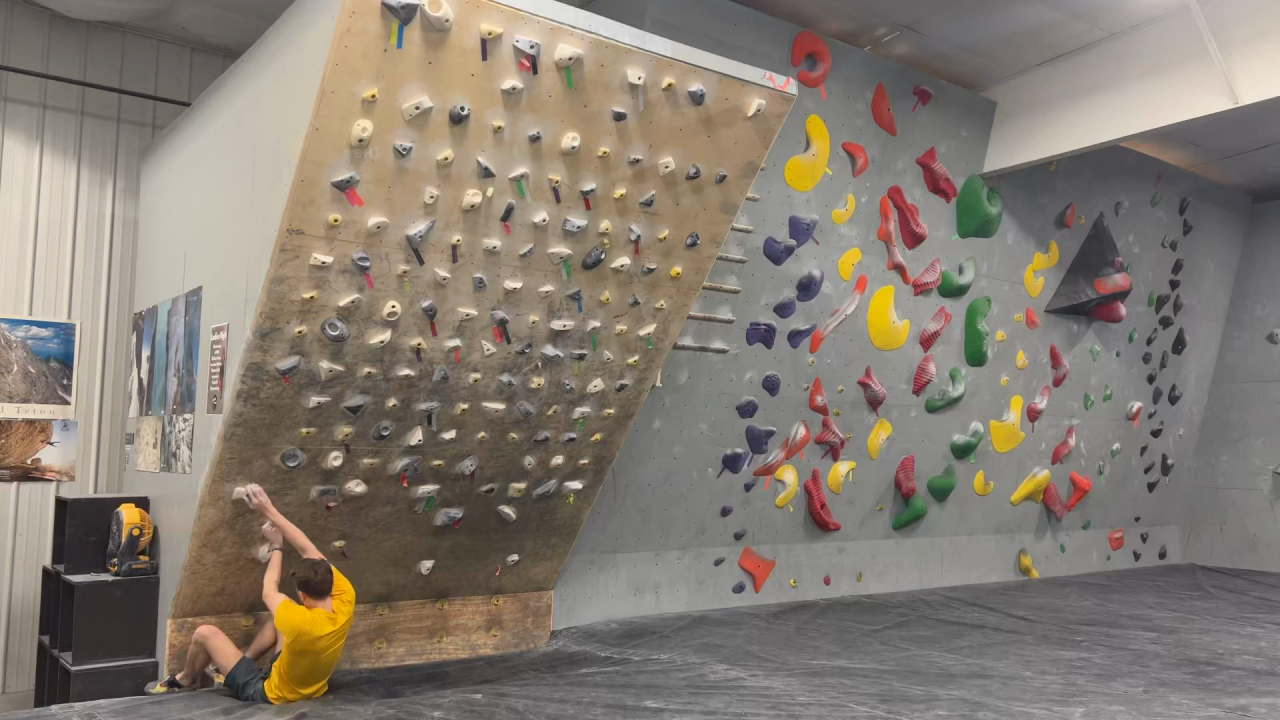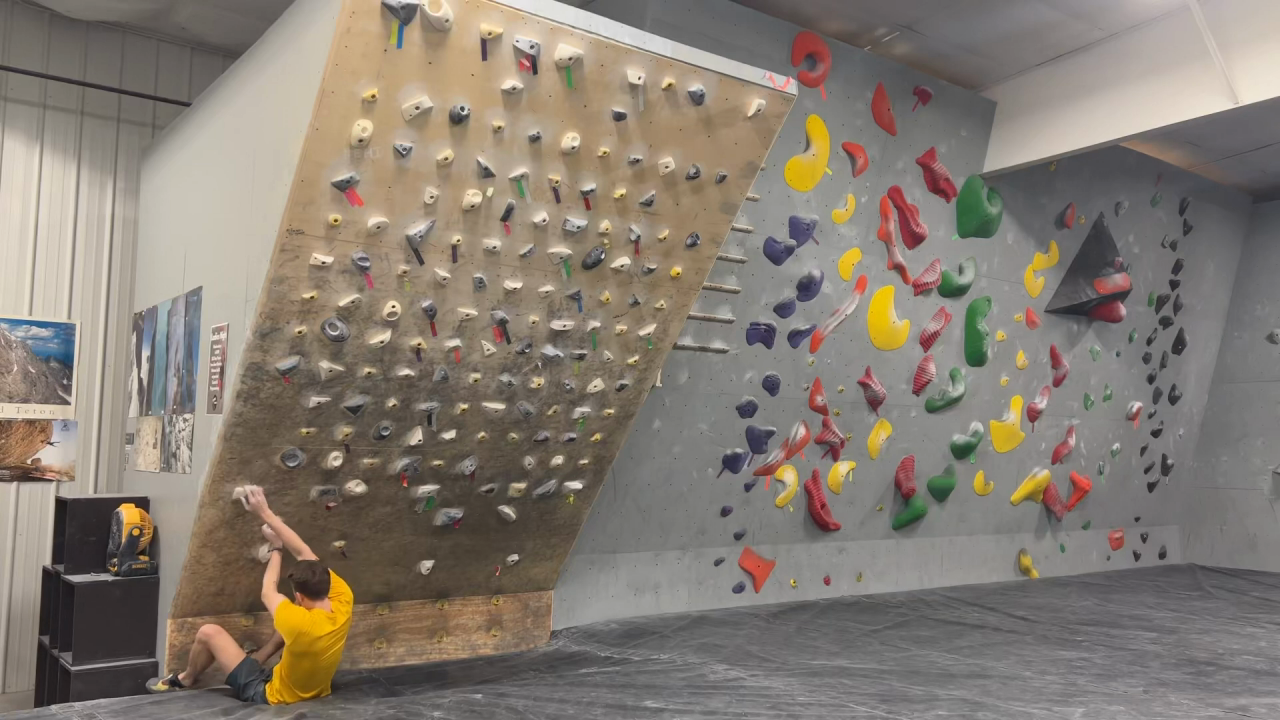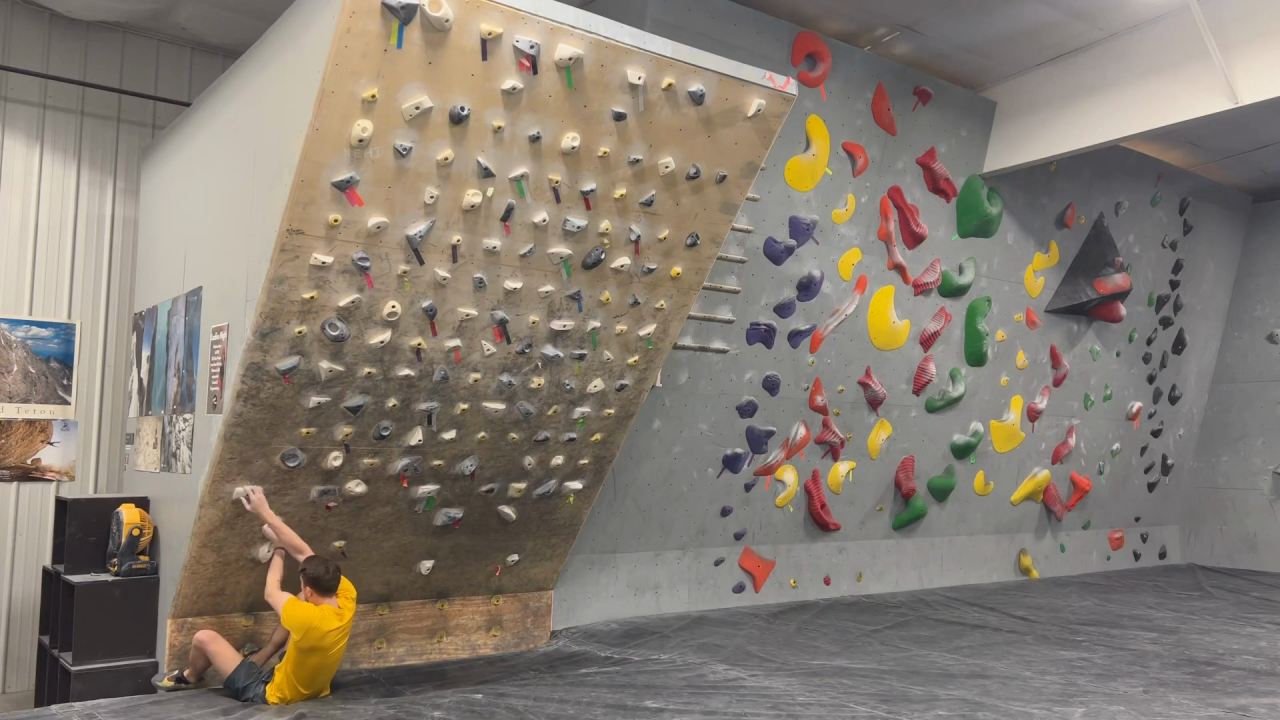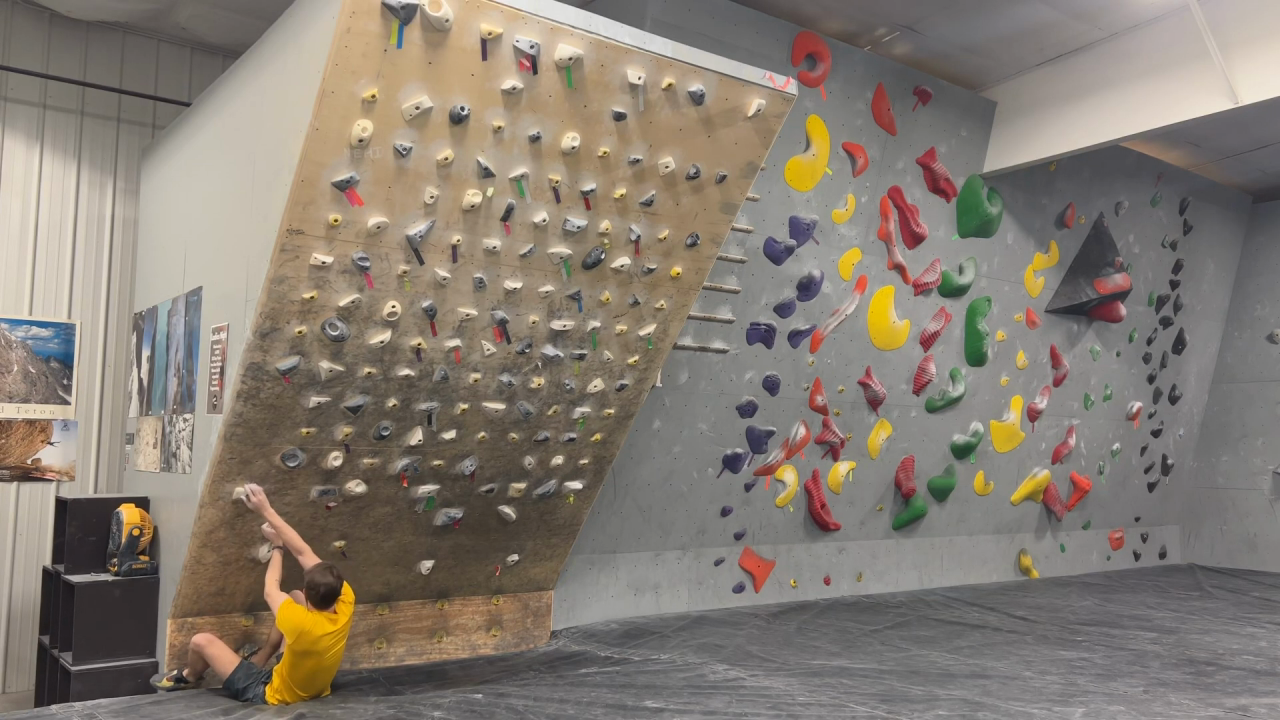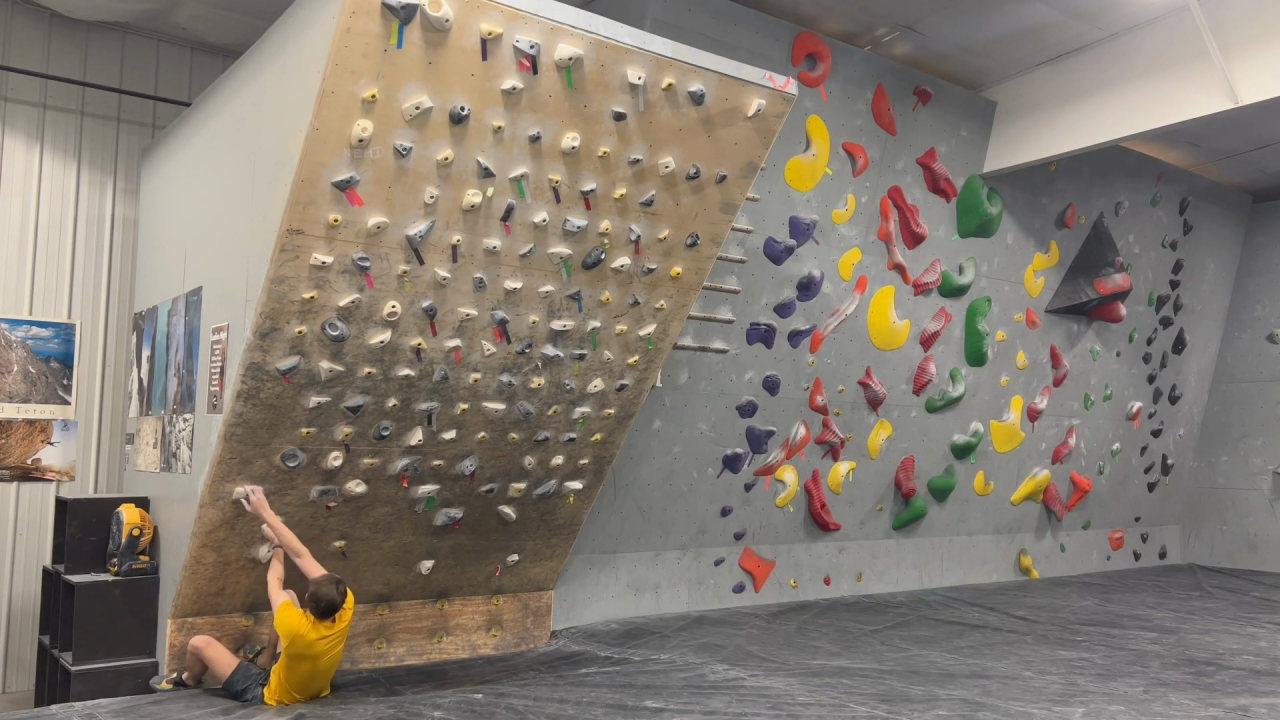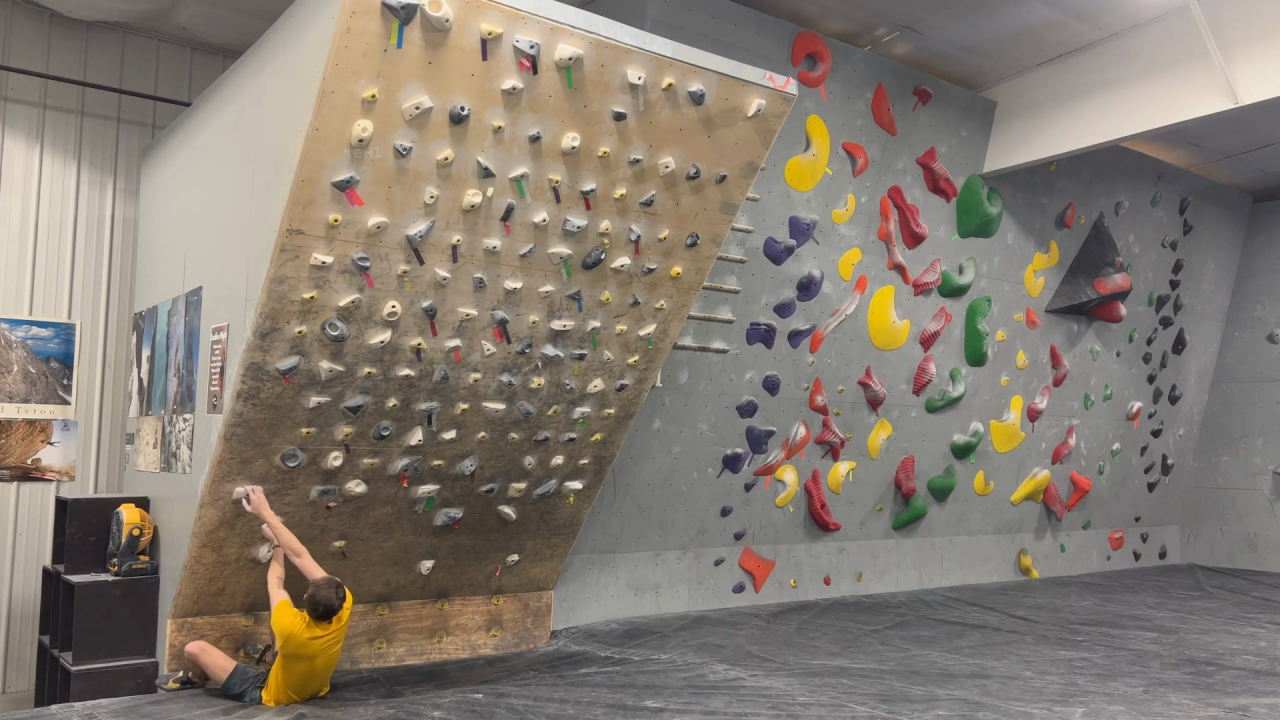
dt=0.4s
person 1, frame 1
left shoulder: (301, 622)
right shoulder: (346, 600)
left elbow: (269, 592)
right elbow: (310, 551)
left wrist: (276, 546)
right wrist: (270, 511)
left hip: (271, 693)
right hip: (309, 686)
left knee: (204, 633)
left ankle: (184, 680)
right ankle: (243, 660)
person 1, frame 2
left shoulder: (301, 622)
right shoulder: (344, 600)
left elbow: (268, 593)
right elbow: (304, 554)
left wrist: (276, 547)
right wrist: (266, 513)
left hip: (271, 695)
right hip: (313, 688)
left knee: (208, 632)
left ankle: (185, 680)
right ankle: (259, 658)
person 1, frame 3
left shoulder: (310, 618)
right shoulder: (347, 597)
left elbow: (272, 592)
right elbow: (303, 552)
left wrist: (279, 546)
right wrist: (265, 512)
left hip: (271, 694)
right hip: (312, 688)
left knee: (204, 638)
right knee: (297, 599)
left ankle: (189, 677)
right ankle: (259, 658)
person 1, frame 4
left shoulder: (302, 623)
right shoulder: (345, 601)
left elbow: (270, 591)
right elbow: (304, 553)
left wrist: (277, 545)
right wrist: (267, 511)
left hip: (272, 695)
right hip: (312, 688)
left knee: (201, 641)
right knee: (294, 595)
left ankle: (189, 677)
right ankle: (262, 658)
person 1, frame 5
left shoulder: (297, 627)
right shoulder: (344, 607)
left elbow: (274, 586)
right elbow: (302, 556)
left wrist: (277, 544)
right wrist: (266, 513)
left hip: (271, 695)
right hip: (310, 689)
left knee: (199, 643)
right knee: (289, 594)
left ankle: (190, 680)
right ankle: (266, 659)
person 1, frame 6
left shoulder: (292, 627)
right shoulder: (343, 605)
left elbow: (275, 584)
right elbow: (300, 557)
left wrist: (277, 545)
right wrist: (266, 513)
left hip: (271, 698)
right hip: (312, 691)
left knee: (195, 649)
left ankle: (195, 679)
